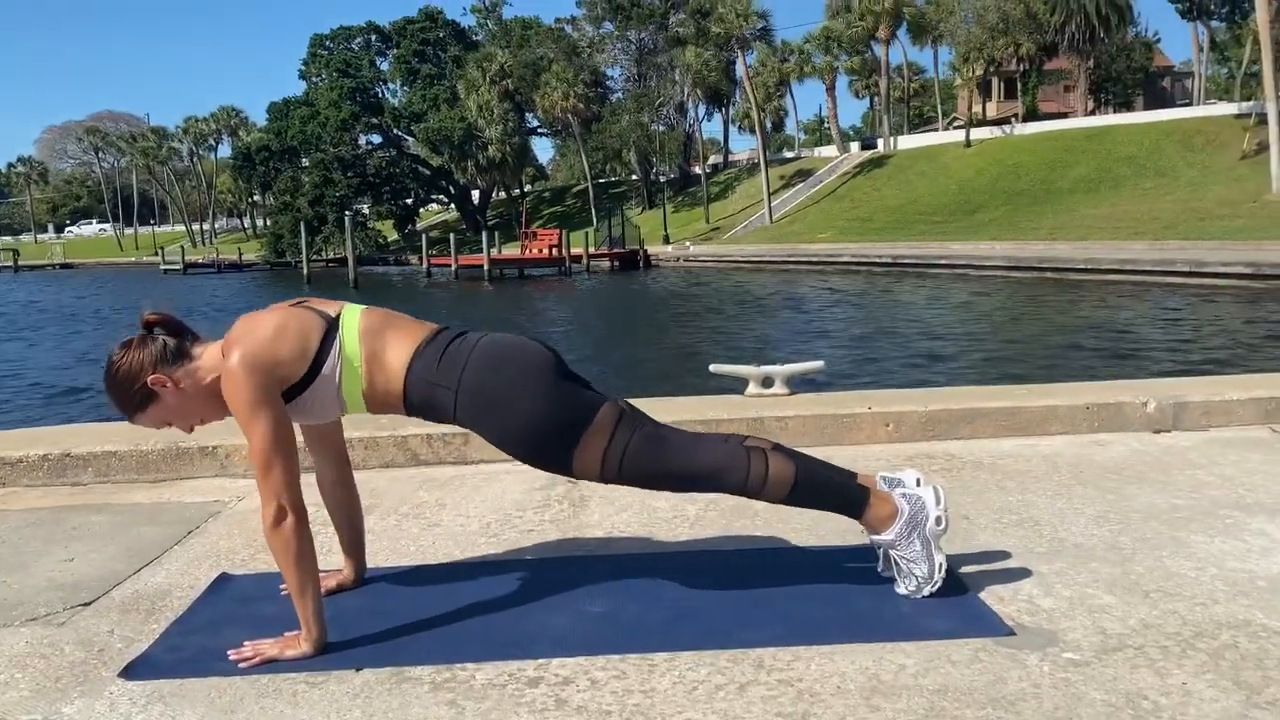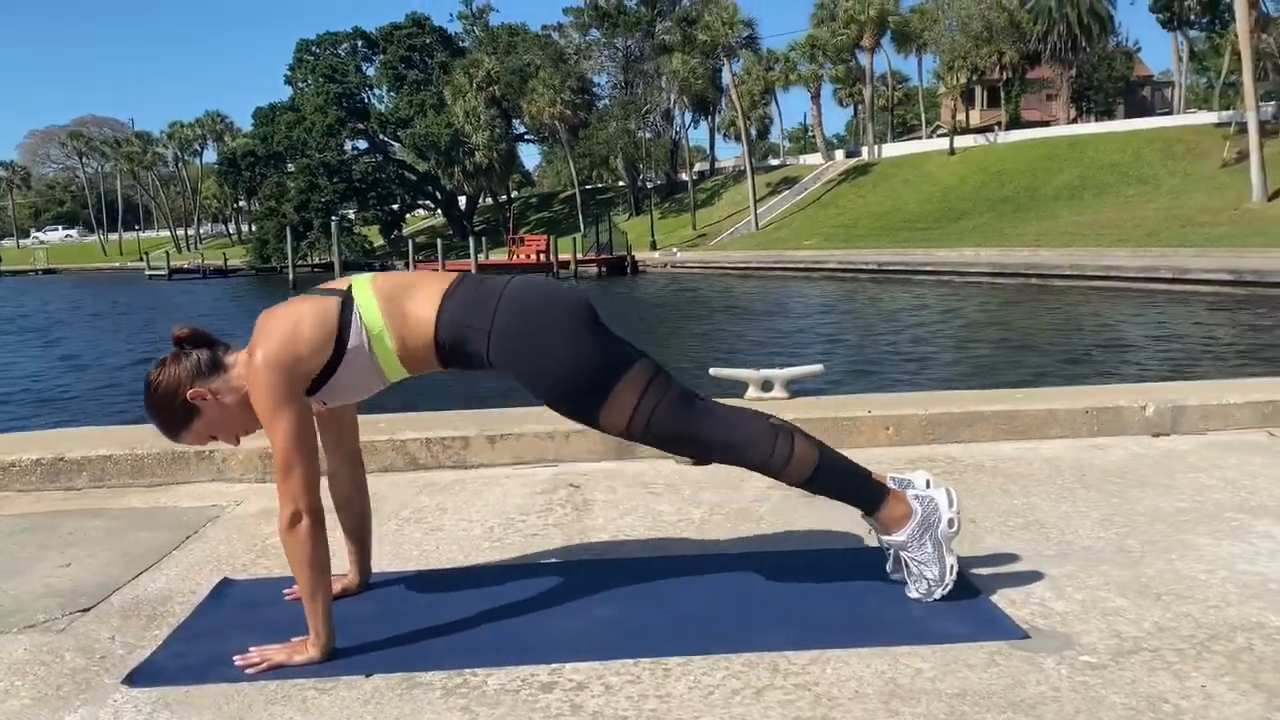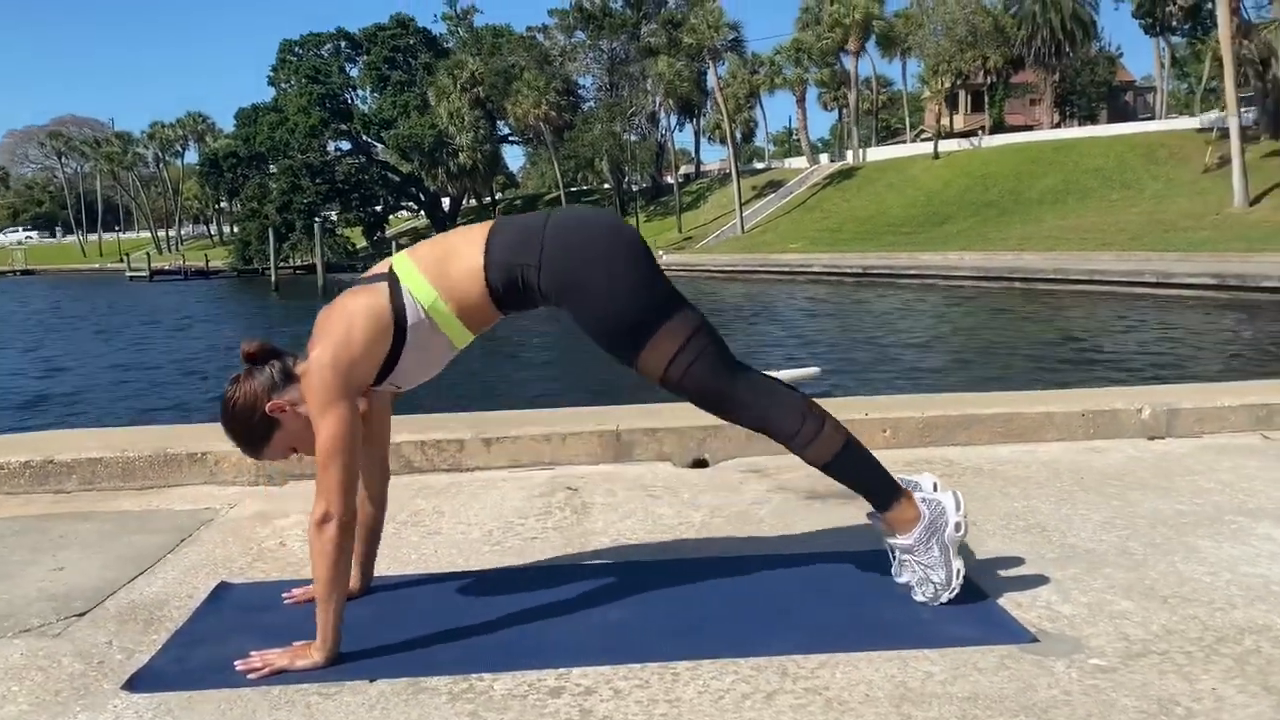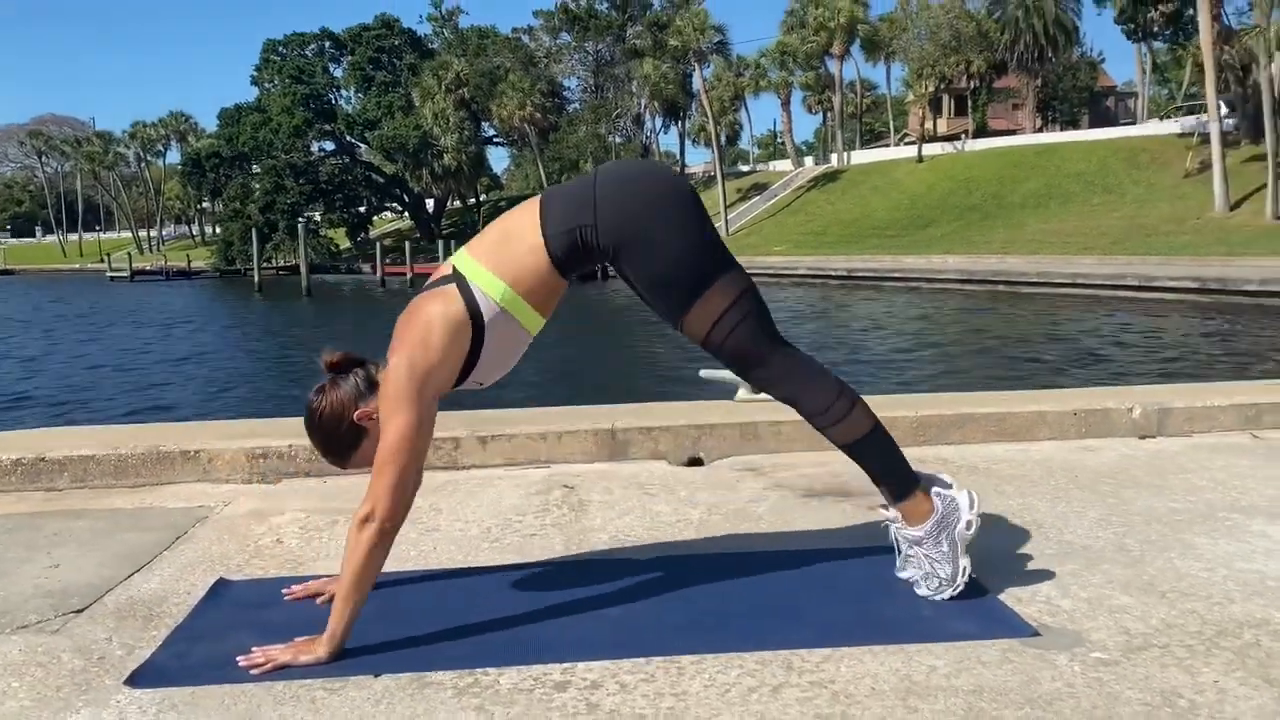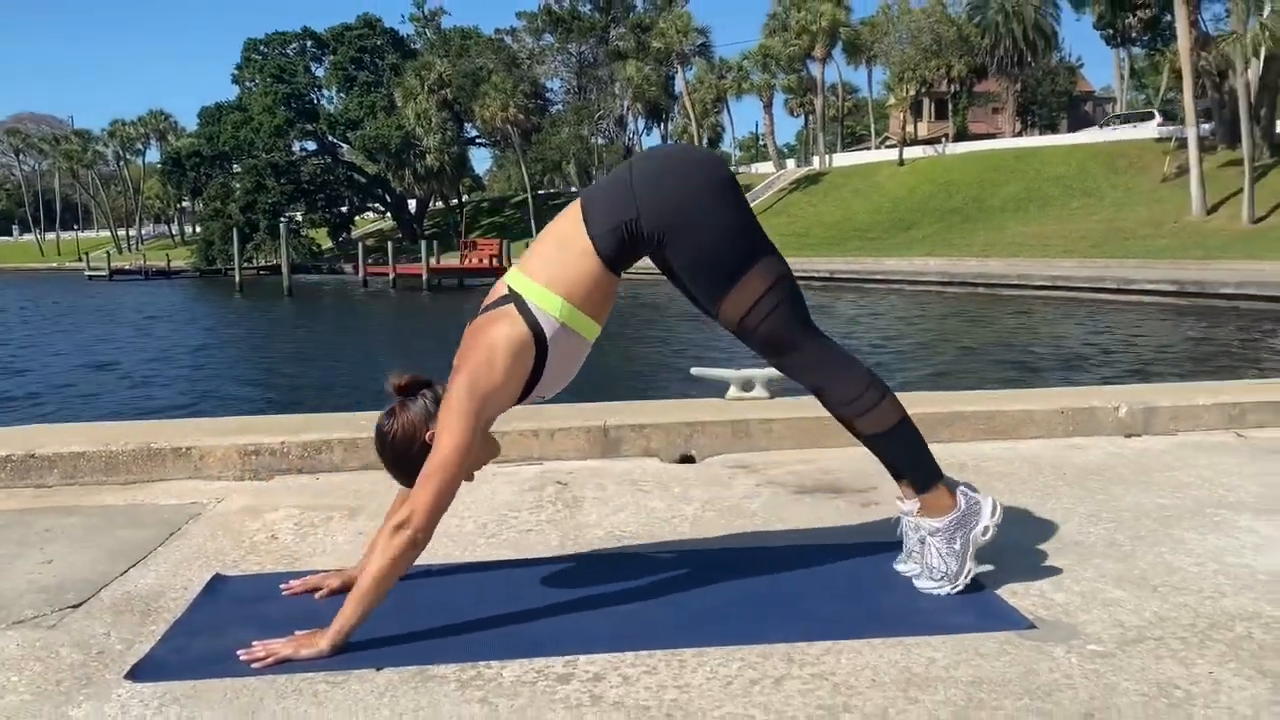
dt=0.2s
person 1, frame 1
left shoulder: (241, 366)
right shoulder: (278, 341)
left elbow: (281, 508)
right elbow: (330, 460)
left wrist: (308, 632)
right wrist: (353, 566)
left hip: (493, 389)
right hip: (497, 368)
left knee: (682, 460)
right knee: (678, 451)
left ankle: (889, 508)
right ankle: (877, 492)
person 1, frame 2
left shoulder: (268, 365)
right shoulder: (302, 351)
left elbow: (299, 508)
right elbow: (343, 463)
left wrist: (316, 636)
right wrist: (357, 571)
left hip: (522, 324)
right hip: (521, 314)
left knee: (699, 427)
right knee: (698, 424)
left ankle: (900, 510)
right ankle: (891, 494)
person 1, frame 3
left shoulder: (327, 368)
right shoulder: (357, 349)
left elbow: (331, 511)
right elbow: (372, 471)
left wrist: (322, 644)
right wrist: (353, 580)
left hip: (570, 254)
right hip: (568, 246)
left knee: (729, 390)
right knee: (728, 388)
left ankle: (910, 516)
right ankle: (901, 500)
person 1, frame 4
left shoulder: (410, 373)
right shoulder: (411, 361)
left elbow: (377, 512)
right elbow: (400, 495)
left wrist: (328, 641)
right wrist: (352, 576)
left hip: (627, 212)
right hip: (619, 206)
left knee: (767, 360)
right knee: (763, 360)
left ankle: (924, 510)
right ankle: (912, 501)
person 1, frame 5
left shoulder: (472, 392)
right shoulder: (466, 380)
left elbow: (413, 522)
right elbow: (414, 511)
left wrist: (330, 637)
right wrist: (360, 573)
left hip: (669, 199)
right hip: (659, 193)
left knee: (800, 349)
right knee: (793, 350)
left ankle: (944, 505)
right ankle: (925, 498)
